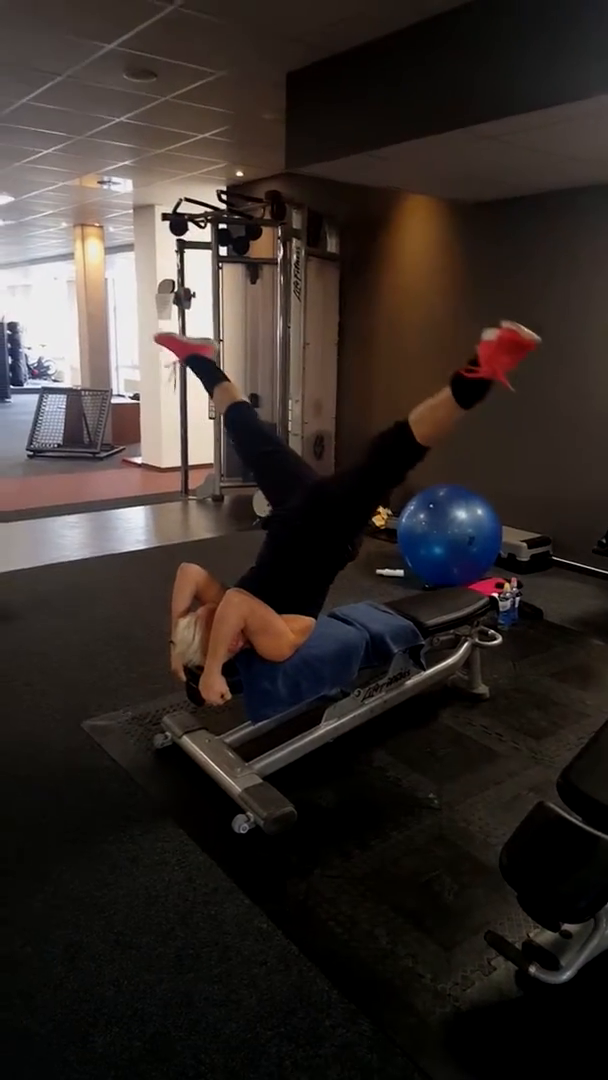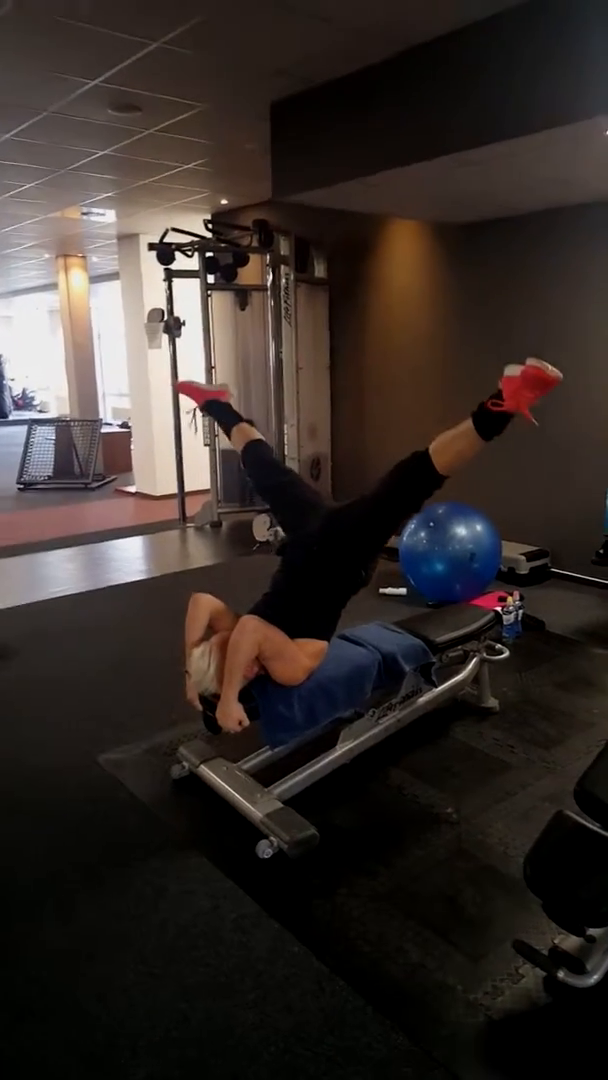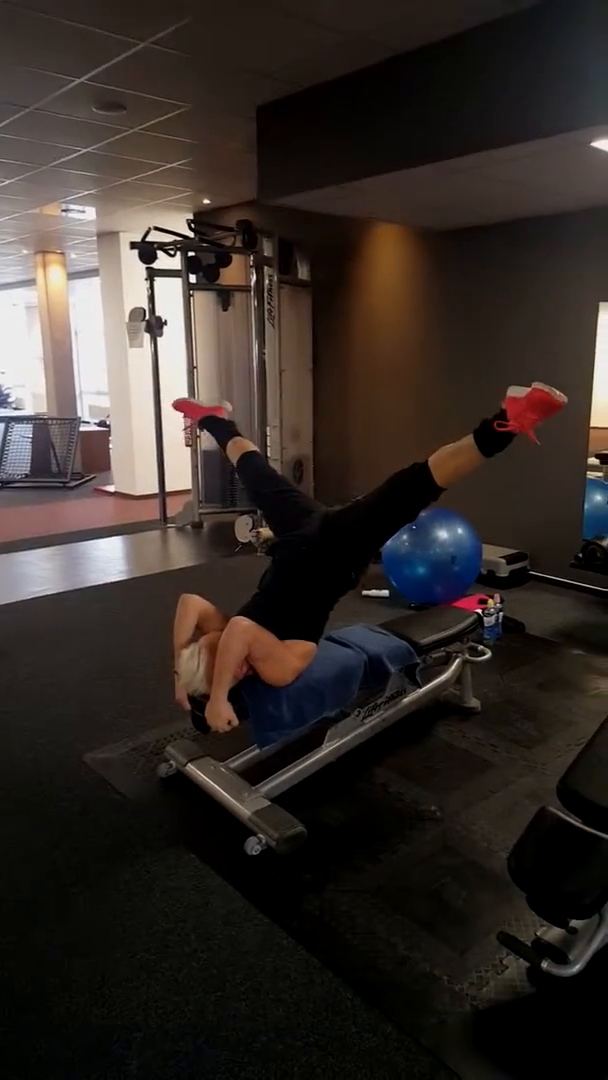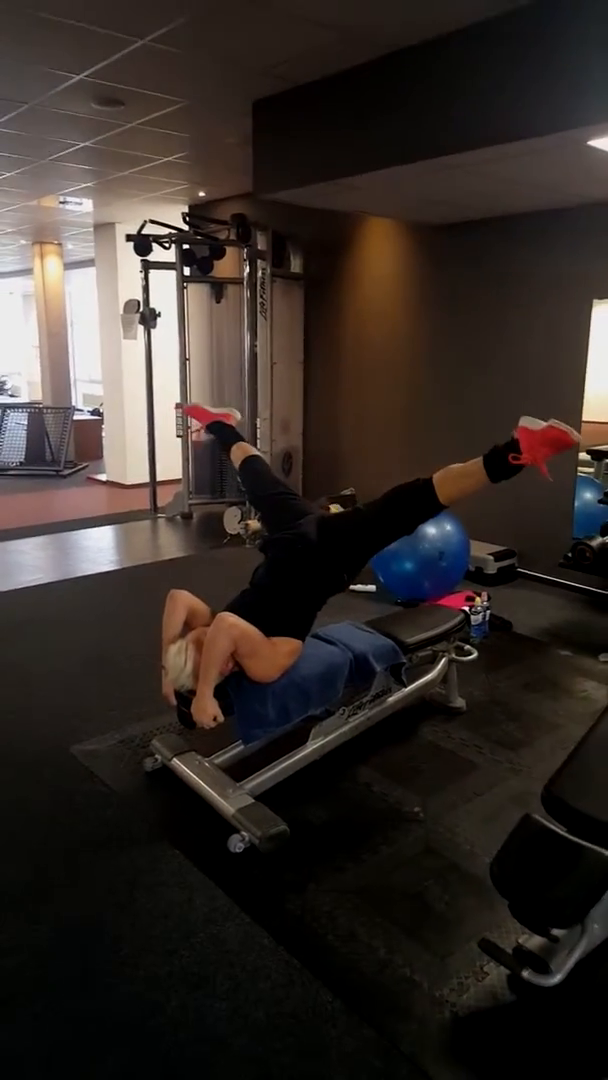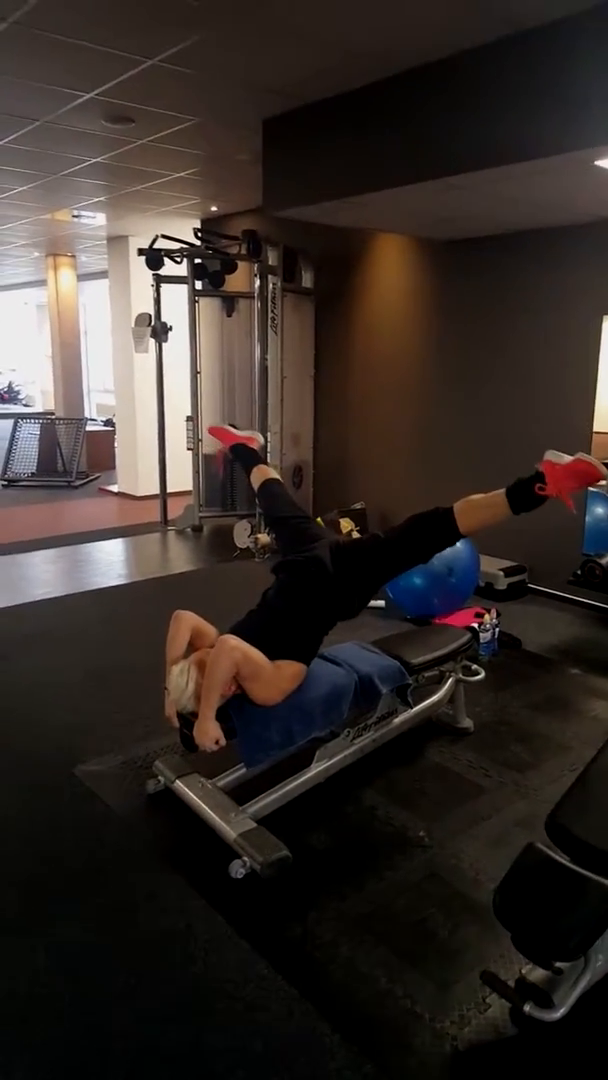
dt=0.4s
person 1, frame 1
left shoulder: (277, 645)
right elbow: (188, 570)
right wrist: (179, 643)
left hip: (324, 531)
right hip: (301, 514)
right knee: (248, 432)
left ankle: (481, 371)
right ankle: (197, 359)
person 1, frame 2
left shoulder: (289, 669)
right shoulder: (240, 647)
left wrist: (228, 701)
left hip: (338, 555)
right hip: (309, 540)
left knee: (410, 485)
right knee: (265, 471)
left ankle: (504, 403)
right ankle: (215, 404)
person 1, frame 3
left shoulder: (279, 668)
right shoulder: (229, 644)
left wrist: (217, 700)
left hip: (331, 555)
right hip: (300, 541)
left knee: (407, 495)
right knee: (259, 479)
left ankle: (508, 422)
right ankle: (212, 420)
person 1, frame 4
left shoulder: (264, 664)
right shoulder: (218, 644)
left wrist: (202, 696)
left hip: (323, 556)
right hip: (292, 541)
left knee: (409, 506)
right knee: (260, 482)
left ankle: (520, 451)
right ankle: (221, 426)
person 1, frame 5
left shoulder: (266, 687)
right shoulder: (219, 665)
left wrist: (205, 719)
right wrist: (173, 690)
left hip: (334, 581)
right hip: (304, 566)
left knee: (430, 533)
right knee: (277, 506)
left ankle: (544, 483)
right ankle: (244, 448)
